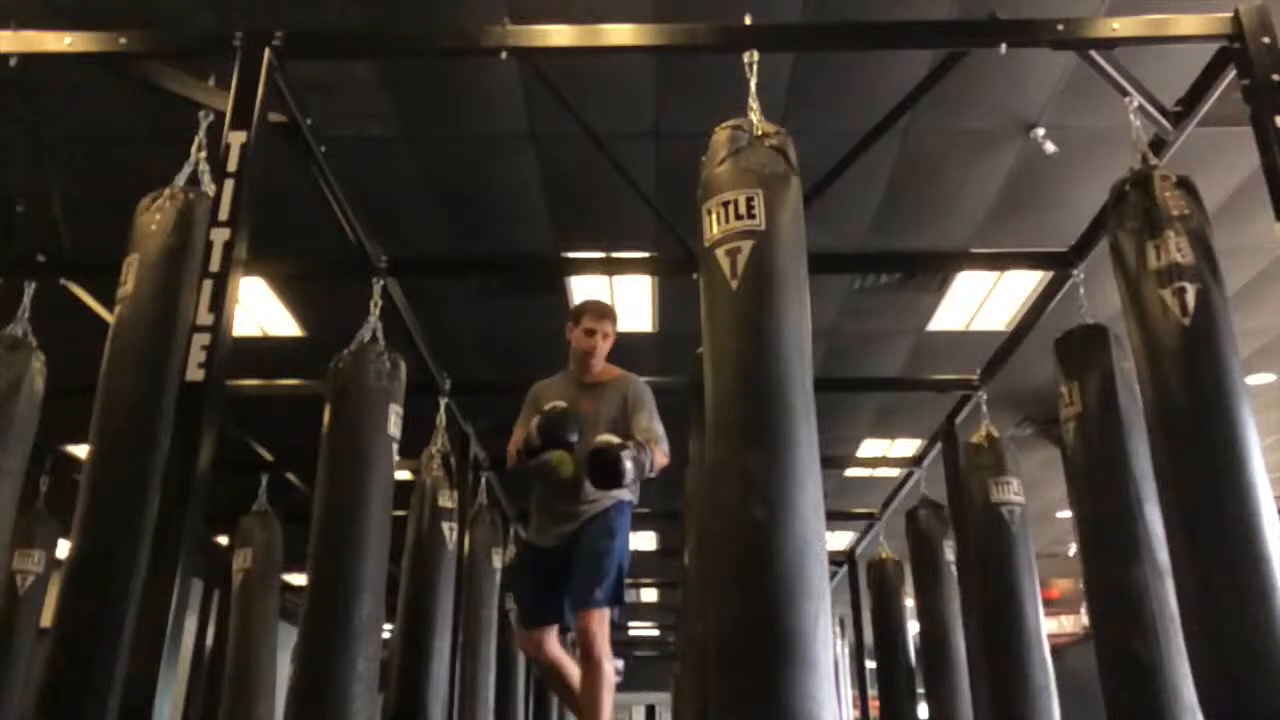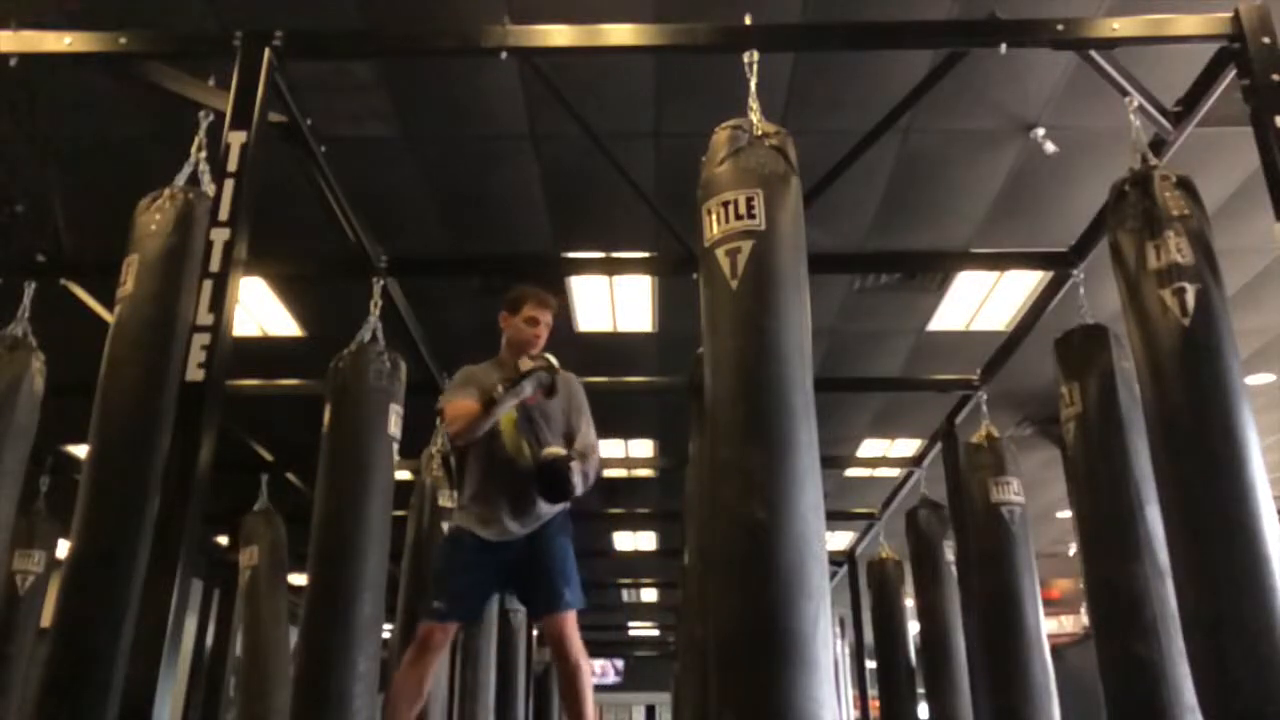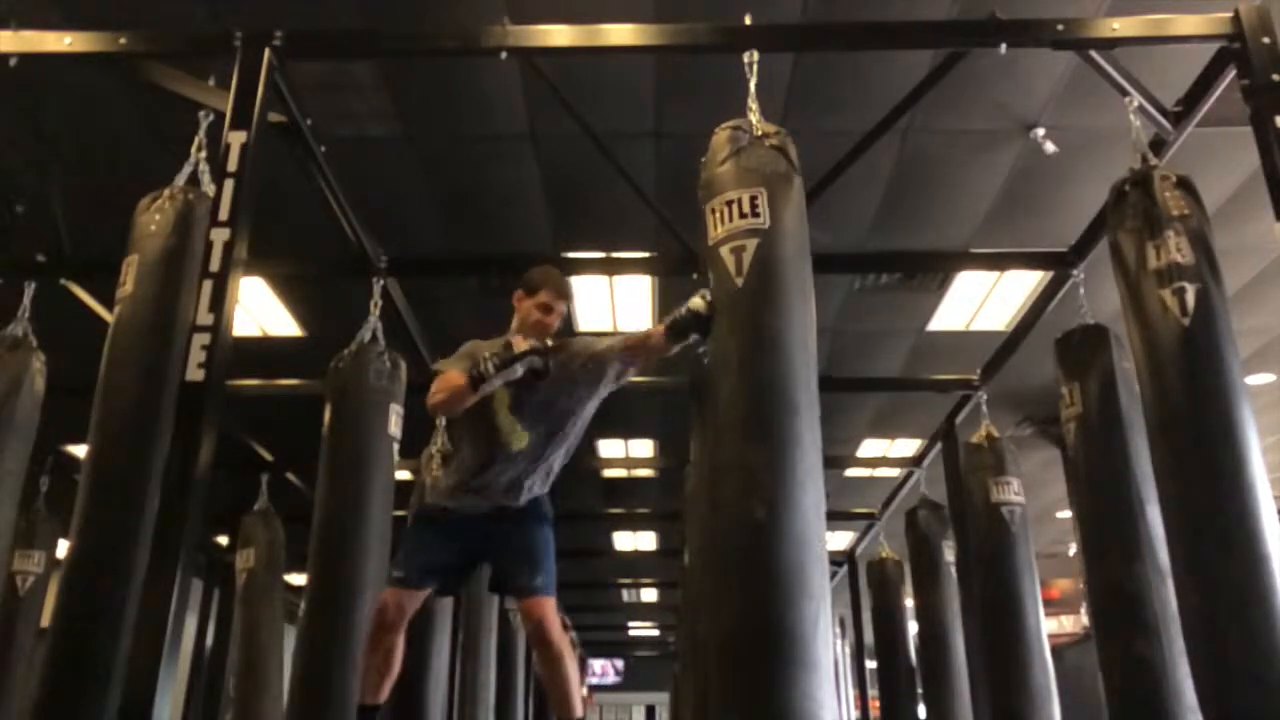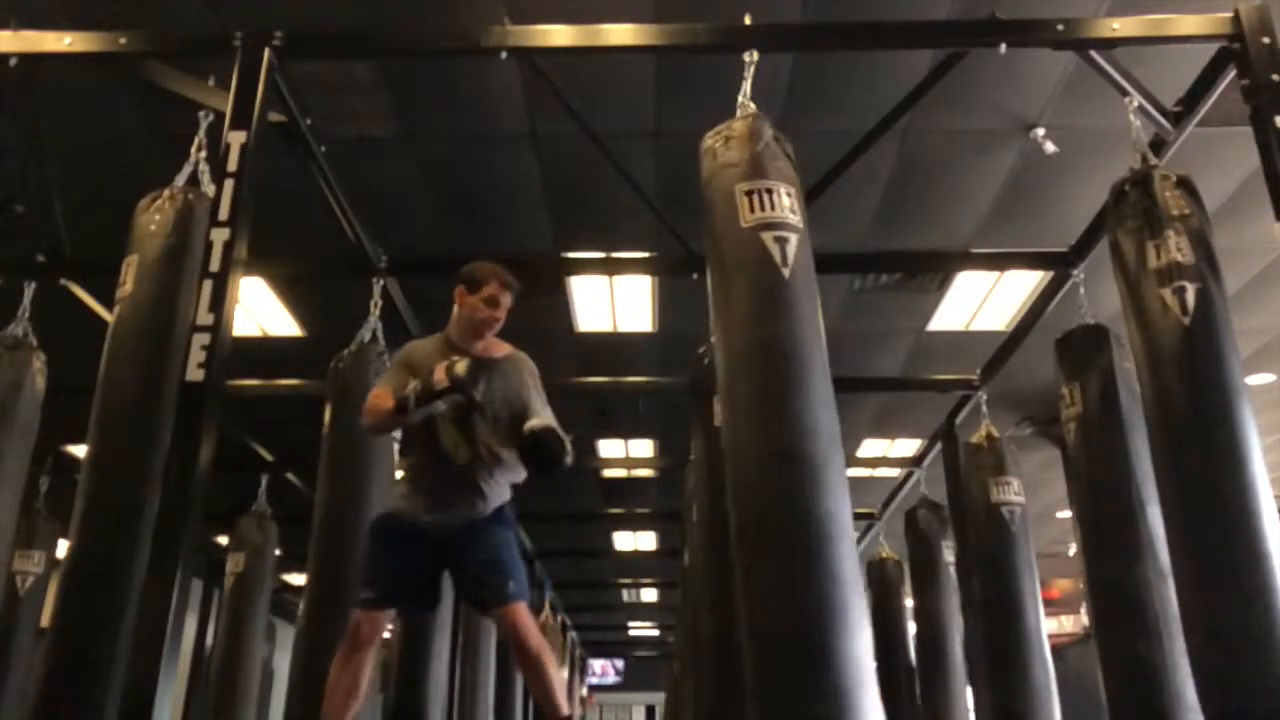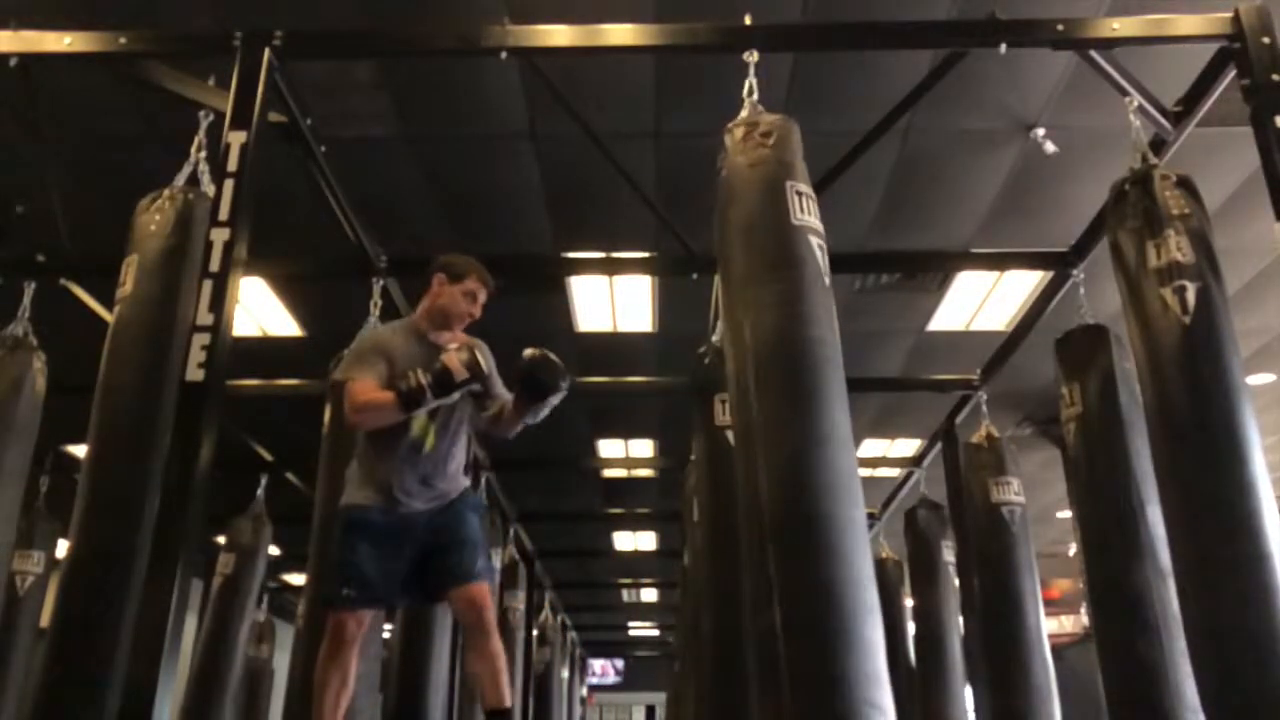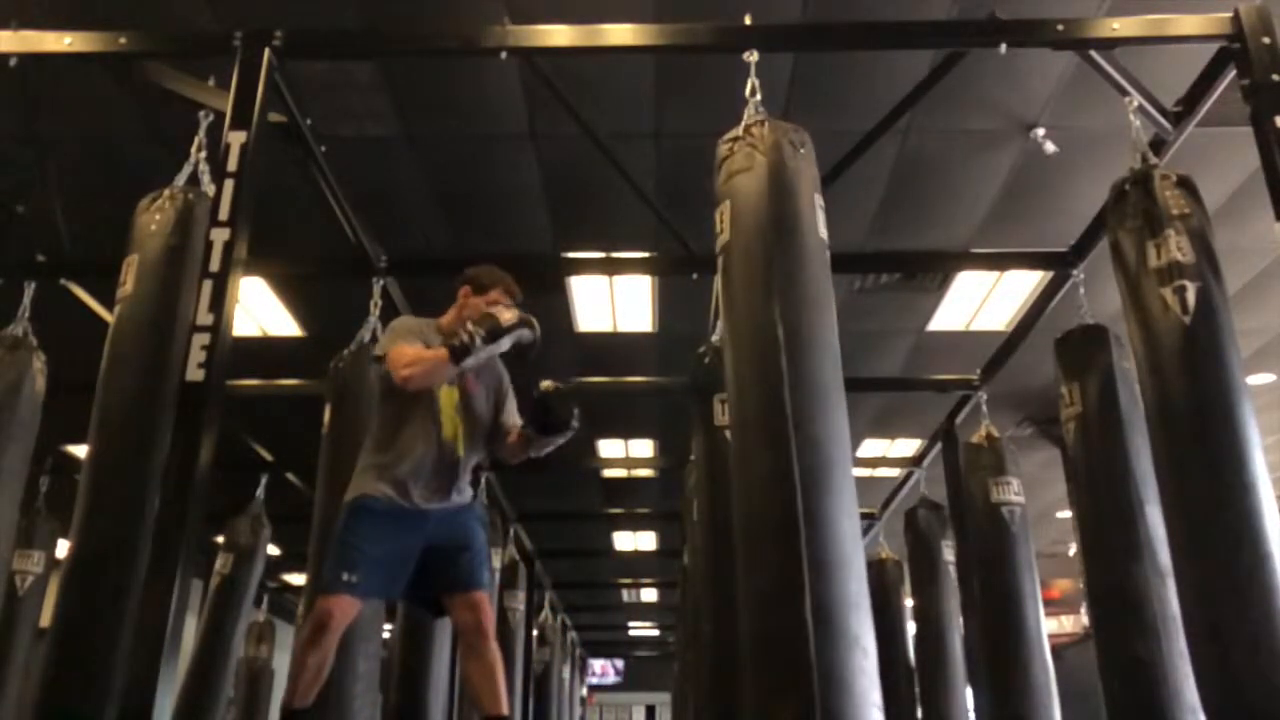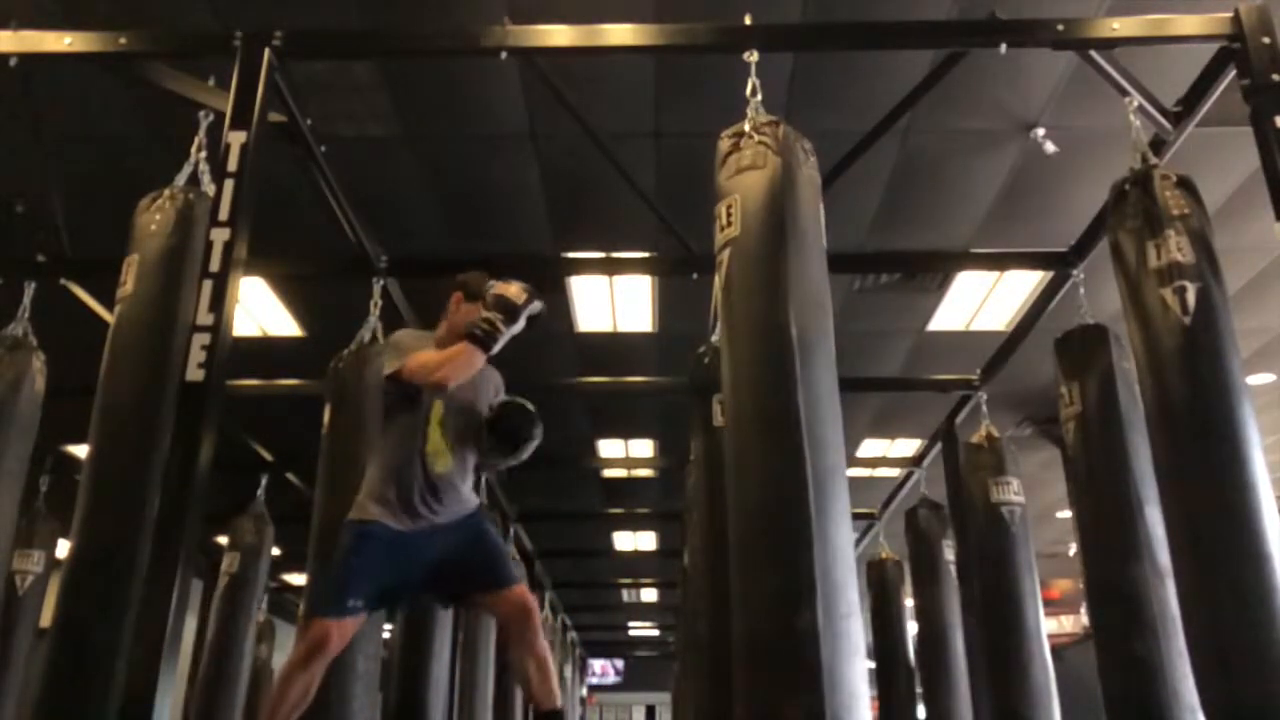
dt=0.7s
person 1, frame 1
left shoulder: (628, 387)
right shoulder: (542, 391)
left elbow: (660, 451)
right elbow: (512, 457)
left wrist: (631, 459)
right wrist: (535, 436)
left hip: (600, 515)
right hip: (545, 525)
left knee: (591, 630)
right knee: (534, 640)
person 1, frame 2
left shoulder: (565, 385)
right shoulder: (473, 377)
left elbow: (589, 453)
right elbow: (456, 430)
left wrist: (574, 472)
right wrist: (509, 388)
left hip: (543, 524)
right hip: (478, 525)
left knee: (565, 638)
right knee: (430, 637)
person 1, frame 3
left shoulder: (579, 357)
right shoulder: (477, 352)
left elbow: (646, 344)
right elbow: (438, 401)
left wrist: (691, 318)
right wrist: (500, 365)
left hip: (519, 507)
right hip: (453, 500)
left knee: (543, 622)
right knee: (391, 609)
person 1, frame 4
left shoulder: (518, 366)
right shoulder: (416, 355)
left elbow: (541, 433)
right elbow: (372, 418)
left wrist: (549, 445)
right wrist: (426, 394)
left hip: (483, 516)
right hip: (415, 515)
left knee: (520, 628)
right knee: (363, 628)
person 1, frame 5
left shoulder: (475, 353)
right shoulder: (379, 342)
left elbow: (504, 422)
right elbow: (358, 410)
left wrist: (536, 395)
right wrist: (433, 385)
left hip: (447, 503)
right hip: (377, 505)
left knee: (478, 612)
right knee: (345, 626)
person 1, frame 6
left shoulder: (493, 371)
right shoulder: (409, 329)
left elbow: (509, 448)
right elbow: (409, 373)
left wrist: (544, 431)
right wrist: (484, 335)
left hip: (452, 508)
right hip: (386, 501)
left knee: (478, 621)
right knee: (330, 615)
person 1, frame 7
left shoulder: (490, 380)
right shoulder: (406, 344)
right elbow: (441, 377)
right wrist: (498, 322)
left hip: (458, 519)
right hip: (385, 522)
left knee: (522, 611)
right knee: (324, 637)
